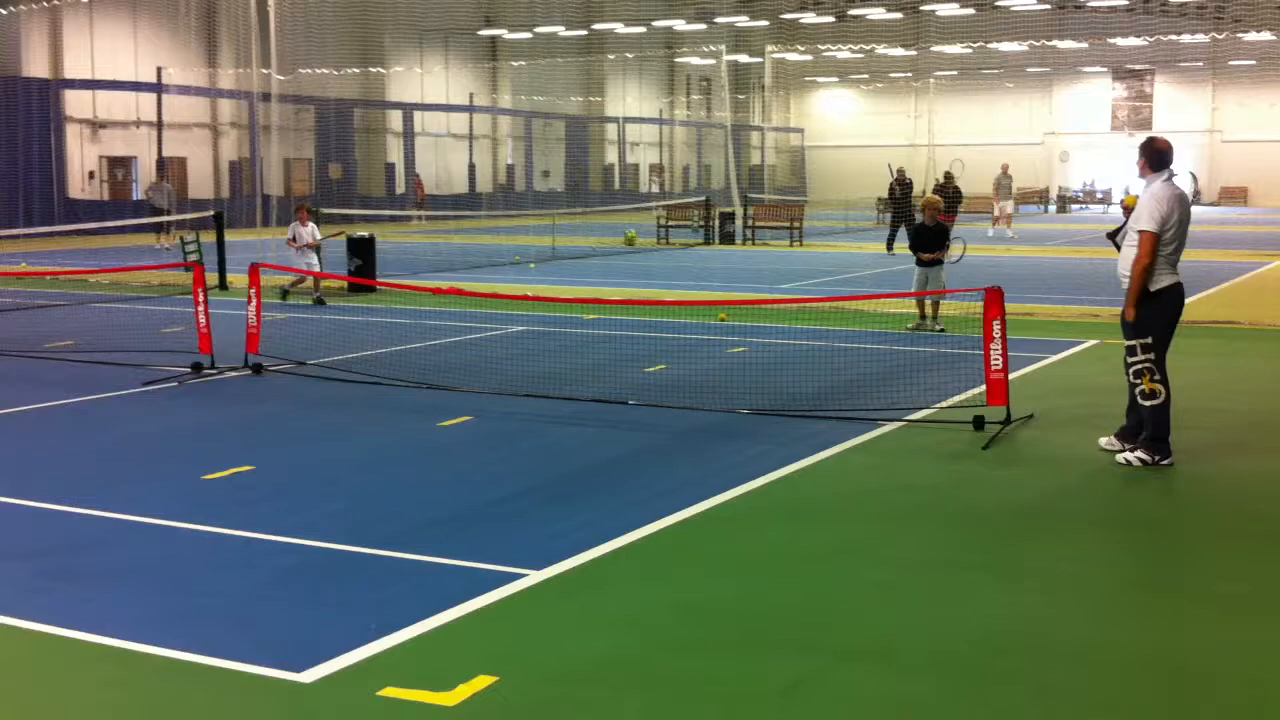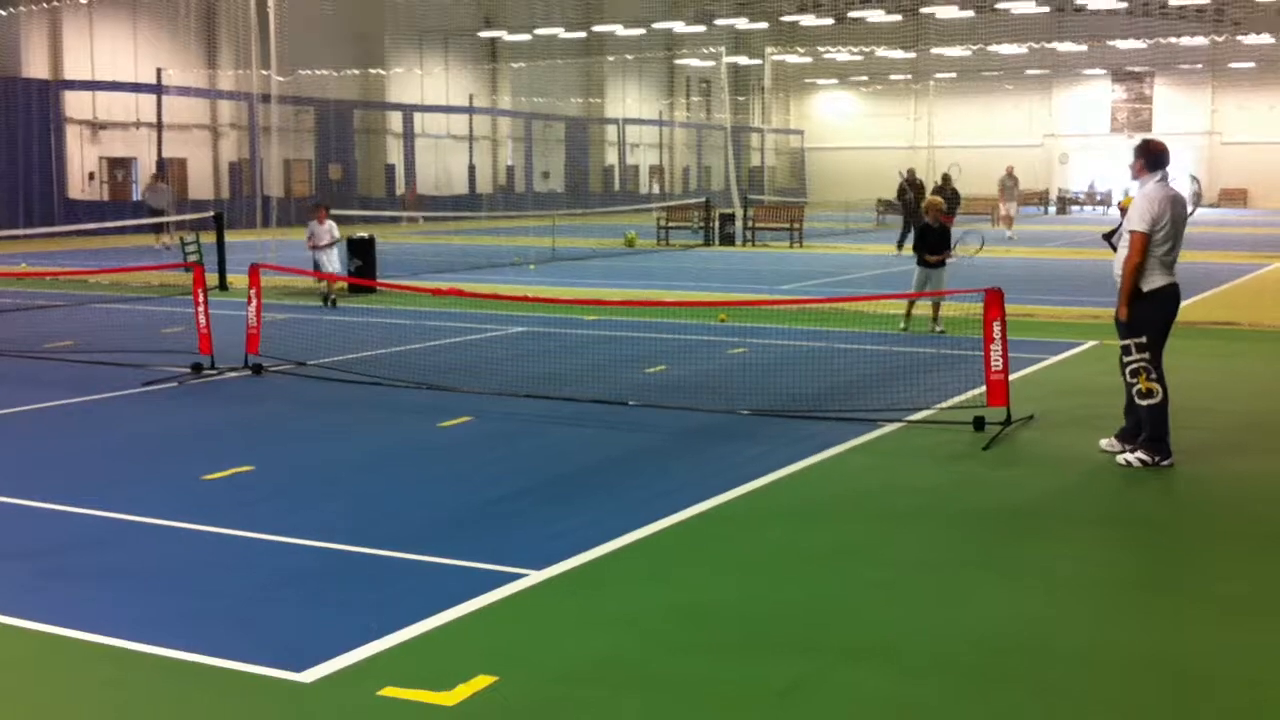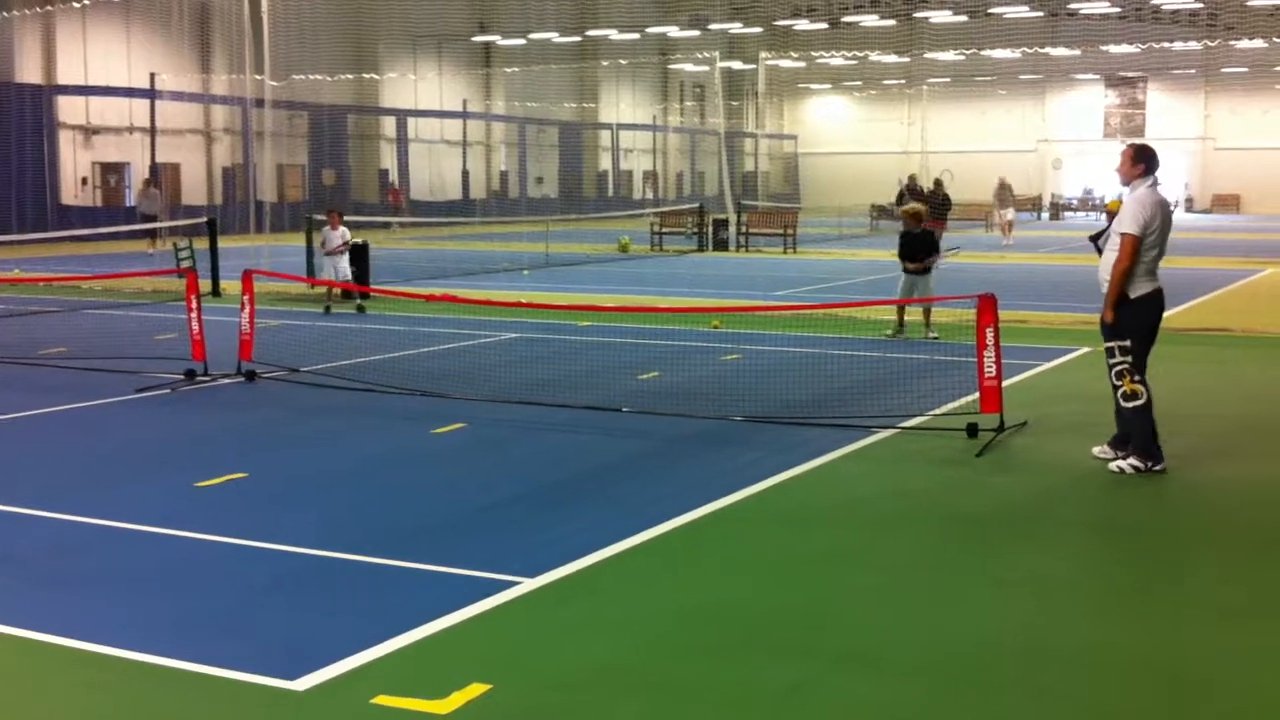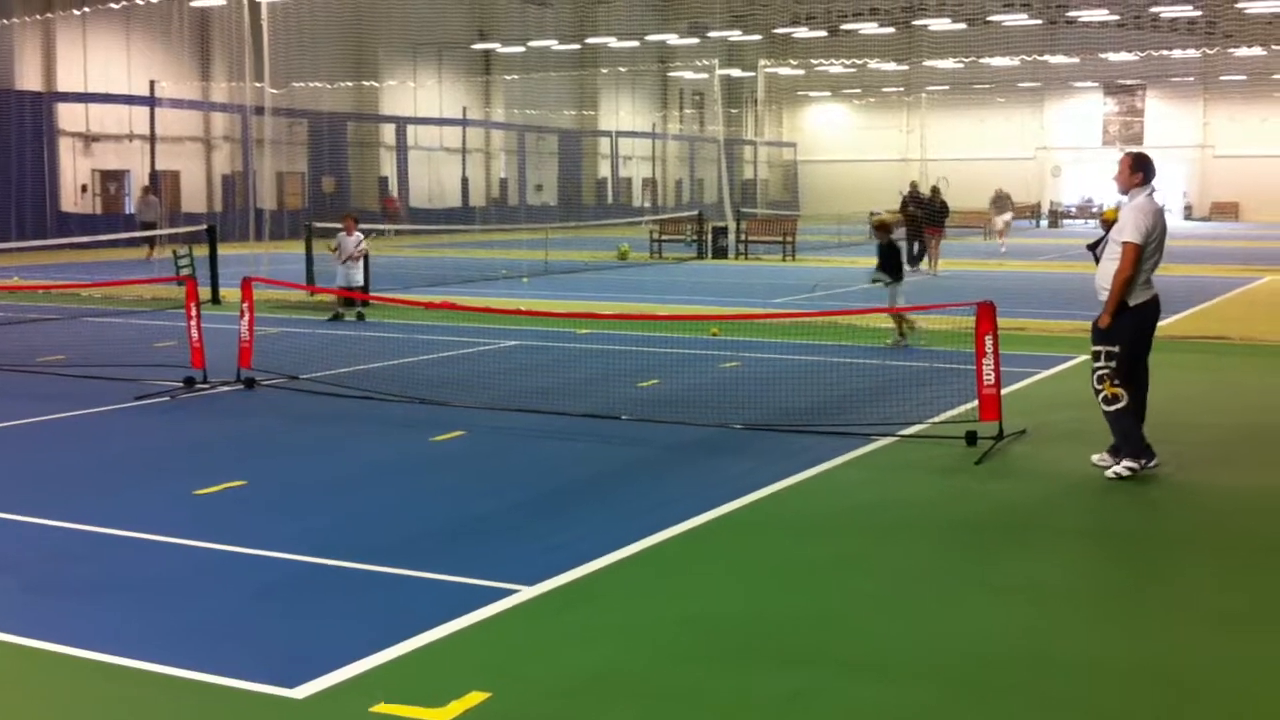
dt=0.3s
person 1, frame 1
left shoulder: (1154, 198)
right shoulder: (1179, 196)
left elbow: (1145, 258)
left wrist: (1131, 303)
right wrist: (1134, 220)
left hip: (1151, 295)
right hip: (1166, 290)
left knee: (1147, 371)
right knee: (1140, 367)
left ankle: (1156, 448)
right ankle: (1132, 433)
person 1, frame 2
left shoulder: (1146, 198)
right shoulder: (1175, 198)
left elbow: (1135, 258)
left wrist: (1123, 302)
right wrist: (1130, 224)
left hip: (1146, 295)
right hip: (1163, 290)
left knee: (1143, 371)
right knee: (1137, 367)
left ankle: (1156, 448)
right ankle: (1132, 434)
person 1, frame 3
left shoulder: (1137, 202)
right shoulder: (1158, 202)
left elbow: (1125, 261)
left wrist: (1109, 305)
right wrist: (1117, 223)
left hip: (1130, 300)
right hip: (1146, 296)
left knee: (1126, 377)
right knee: (1127, 374)
left ankle: (1146, 454)
right ankle: (1125, 442)
person 1, frame 4
left shoulder: (1136, 211)
right shoulder: (1150, 209)
left elbow: (1126, 269)
left wrist: (1108, 312)
right wrist: (1113, 231)
left hip: (1127, 308)
right hip: (1141, 305)
left knee: (1106, 381)
right knee: (1129, 381)
left ankle: (1137, 452)
right ankle: (1125, 449)
